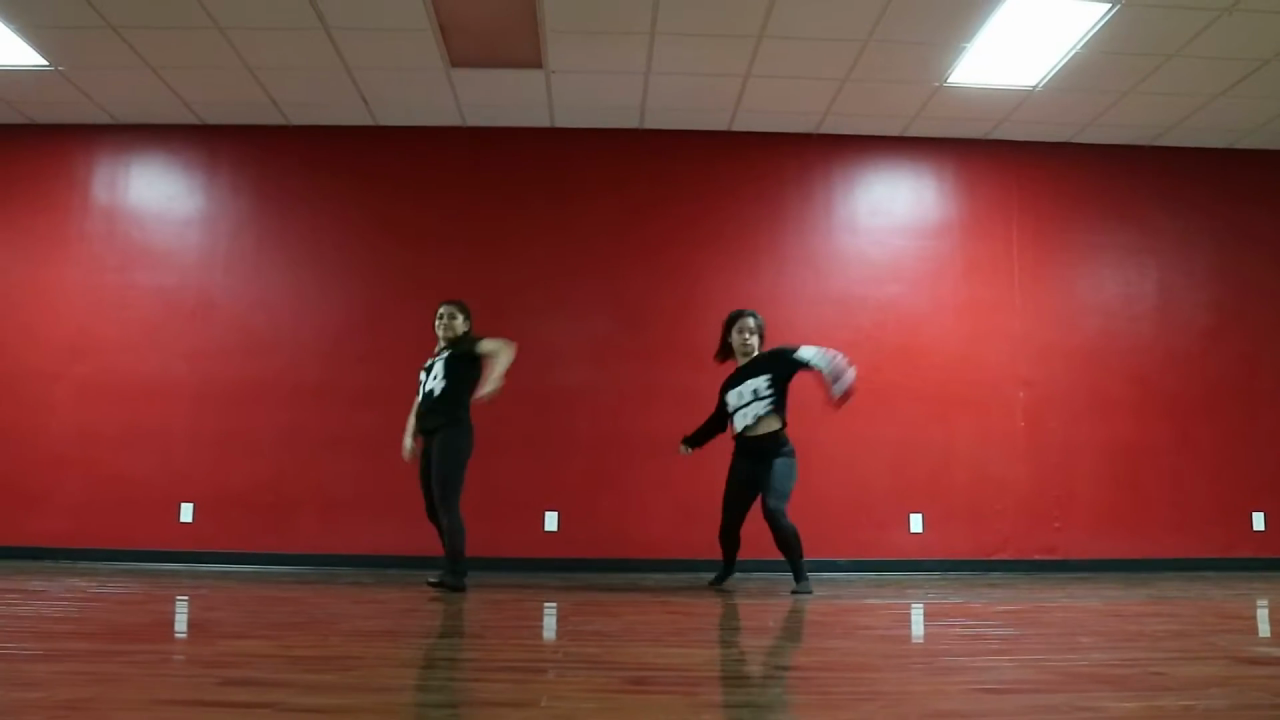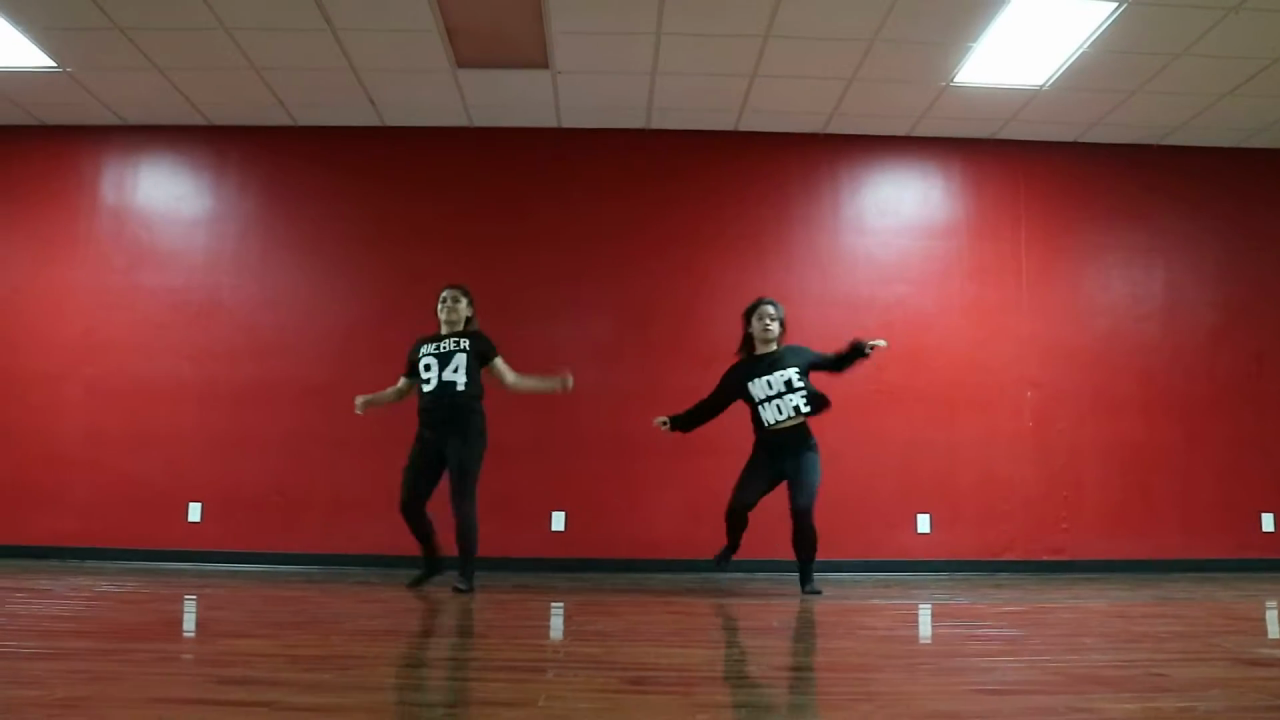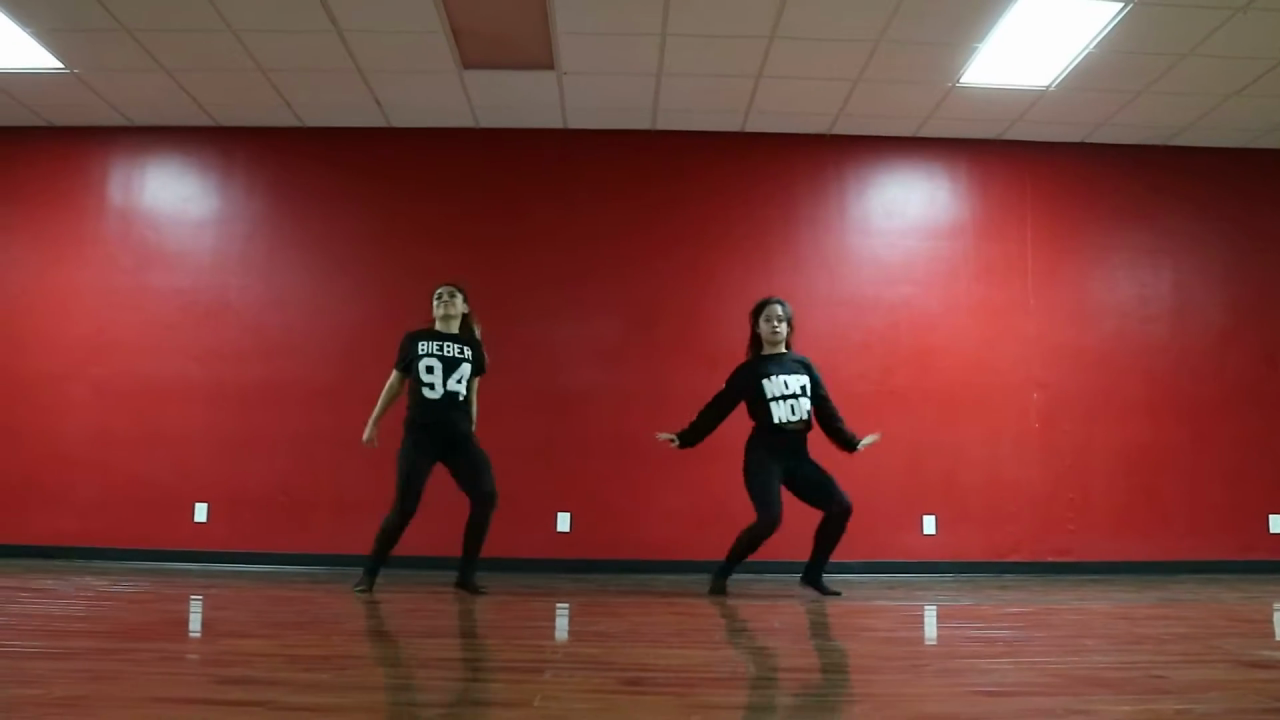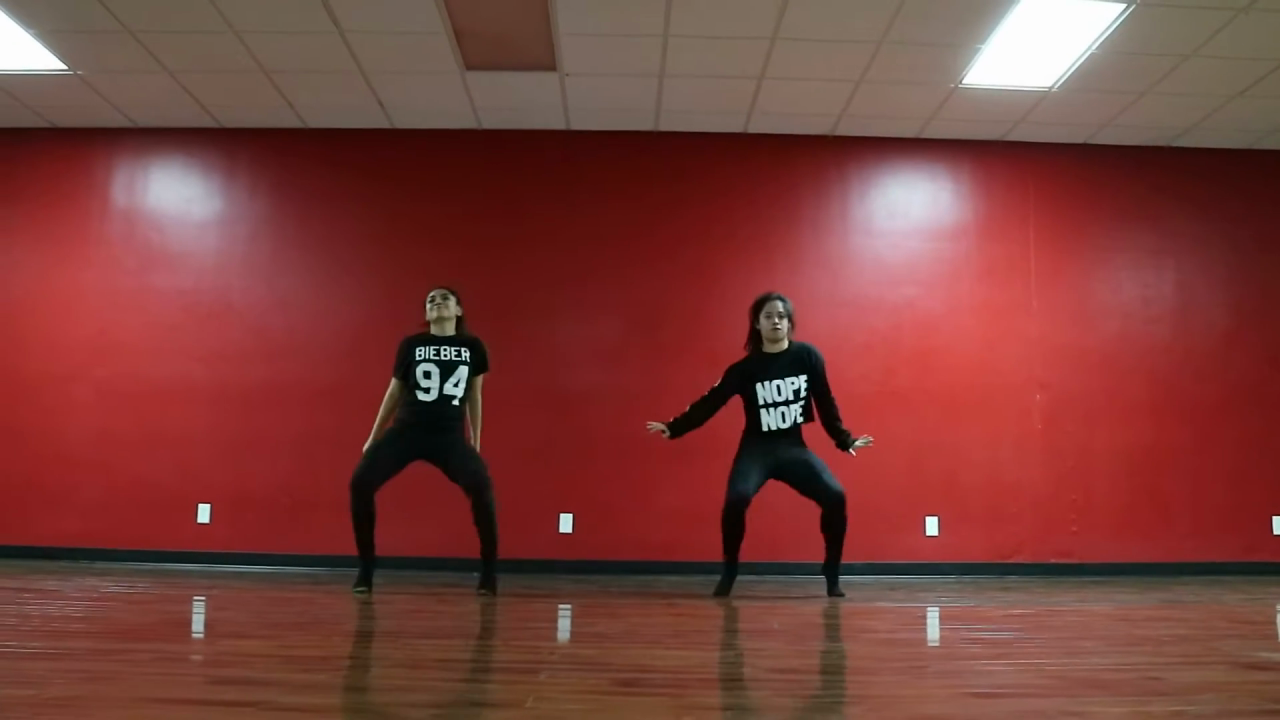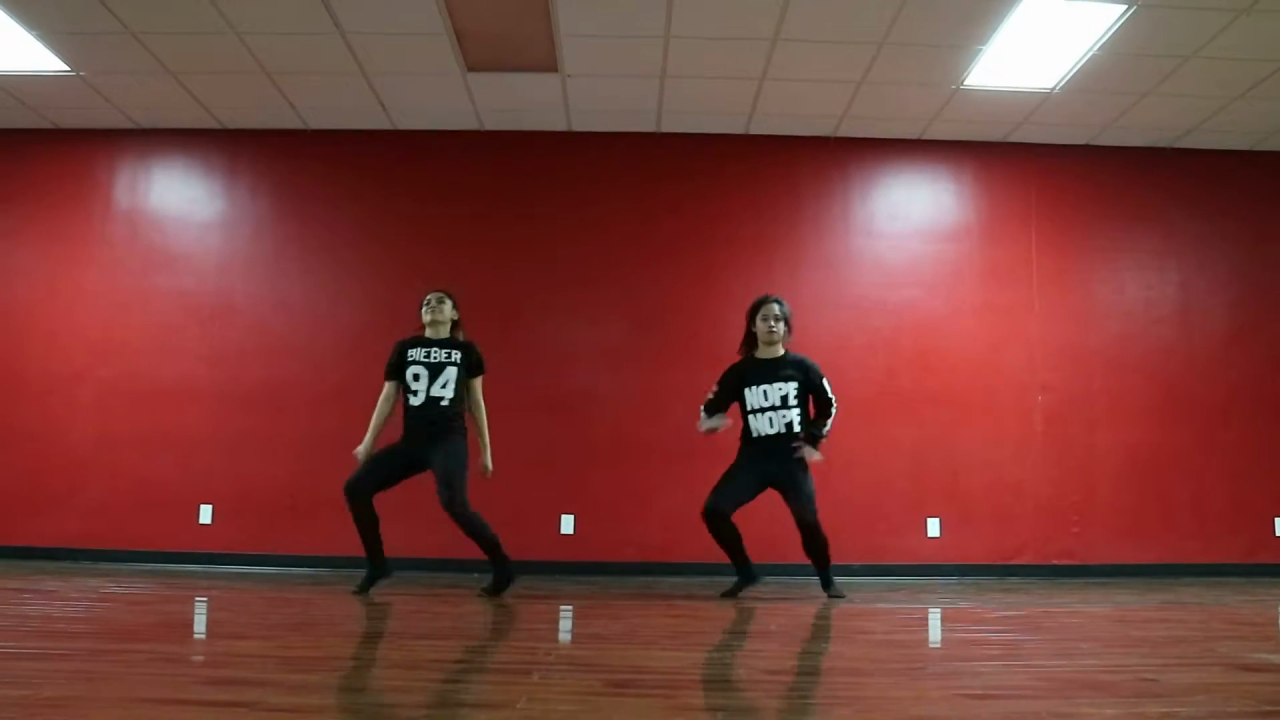
dt=0.2s
person 1, frame 1
left shoulder: (464, 346)
right shoulder: (430, 361)
left elbow: (502, 349)
right elbow: (419, 404)
left wrist: (491, 380)
right wrist: (409, 436)
left hip: (452, 434)
right hip: (428, 436)
left knee: (445, 503)
right knee: (434, 508)
left ankle: (456, 574)
right ankle: (454, 568)
person 1, frame 2
left shoulder: (477, 341)
right shoulder: (421, 347)
left elbow: (510, 381)
right elbow: (402, 390)
left wrist: (551, 384)
right wrist: (370, 400)
left hip: (465, 431)
right hip: (429, 433)
left knee: (461, 501)
right knee: (409, 504)
left ankle: (466, 574)
right ankle: (432, 561)
person 1, frame 3
left shoulder: (473, 347)
right shoulder: (414, 340)
right elbow: (394, 385)
left wrist: (471, 438)
right wrist: (371, 425)
left hip: (459, 436)
right hip: (419, 435)
left knee: (486, 495)
right knee: (405, 507)
left ankle: (466, 573)
right ankle: (370, 571)
person 1, frame 4
left shoulder: (473, 347)
right shoulder: (411, 345)
left elbow: (474, 396)
right elbow: (395, 393)
left wrist: (475, 439)
right wrist: (372, 438)
left hip: (448, 434)
right hip: (406, 430)
left knee: (479, 484)
right knee: (361, 483)
left ankle: (489, 570)
right ankle: (366, 568)
person 1, frame 5
left shoulder: (466, 351)
right shoulder: (405, 348)
left elbow: (475, 402)
right elbow: (386, 397)
left wrist: (486, 448)
right wrist: (368, 440)
left hip: (447, 440)
right hip: (411, 442)
left knee: (454, 503)
right knee: (355, 488)
left ankle: (503, 572)
right ankle: (377, 567)
person 2, frame 1
left shoulder: (773, 360)
right shoulder: (730, 384)
left elbow: (807, 355)
right elbow: (718, 421)
left wrist: (837, 371)
right wrist: (691, 441)
left hip: (777, 452)
right hip: (744, 457)
left knee: (773, 511)
right knee: (729, 524)
left ankle: (801, 577)
right ankle: (727, 567)
person 2, frame 2
left shoulder: (798, 355)
right shoulder: (741, 371)
left elbow: (832, 364)
right elbow: (713, 405)
left wrist: (861, 349)
right wrist: (676, 422)
left hip: (802, 446)
right hip: (767, 449)
left knee: (802, 510)
right knee: (736, 508)
left ankle: (806, 578)
right ankle: (731, 547)
person 2, frame 3
left shoulder: (803, 365)
right shoulder: (748, 371)
left elbow: (824, 410)
right elbow: (717, 409)
left wrist: (850, 441)
right wrist: (685, 438)
left hip: (798, 454)
right hip: (763, 454)
left knee: (841, 507)
right knee: (769, 519)
left ankle: (812, 573)
right ankle: (723, 572)
person 2, frame 4
left shoulder: (807, 355)
right shoulder: (745, 367)
left elbow: (825, 401)
right elbow: (711, 401)
left wrist: (845, 438)
right wrist: (673, 427)
left hip: (793, 447)
right hip: (756, 448)
left knee: (835, 496)
right knee: (736, 499)
left ankle: (832, 573)
right ankle: (729, 573)
person 2, frame 5
left shoulder: (802, 366)
right shoulder: (739, 370)
left elbow: (828, 404)
right elbow: (711, 405)
left wrist: (815, 441)
right wrist: (711, 420)
left hip: (789, 456)
right hip: (751, 458)
left knee: (807, 520)
right knee: (713, 511)
left ankle: (827, 580)
right ankle: (746, 574)
